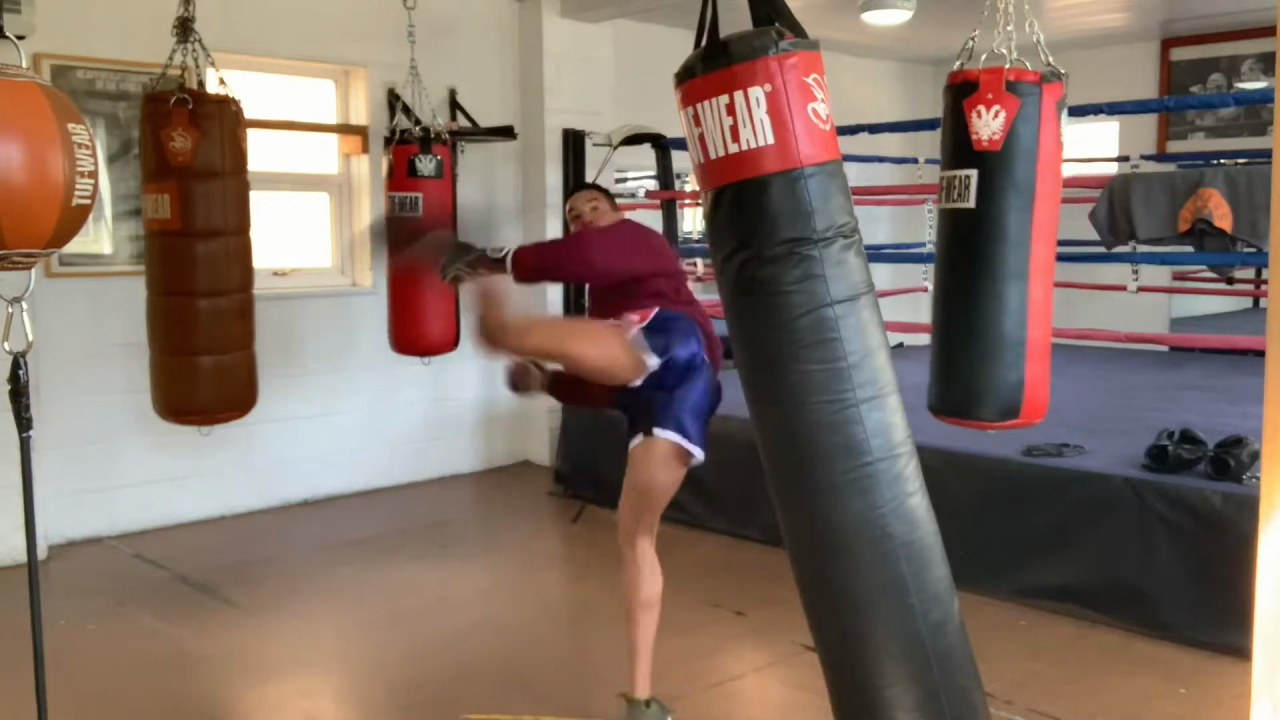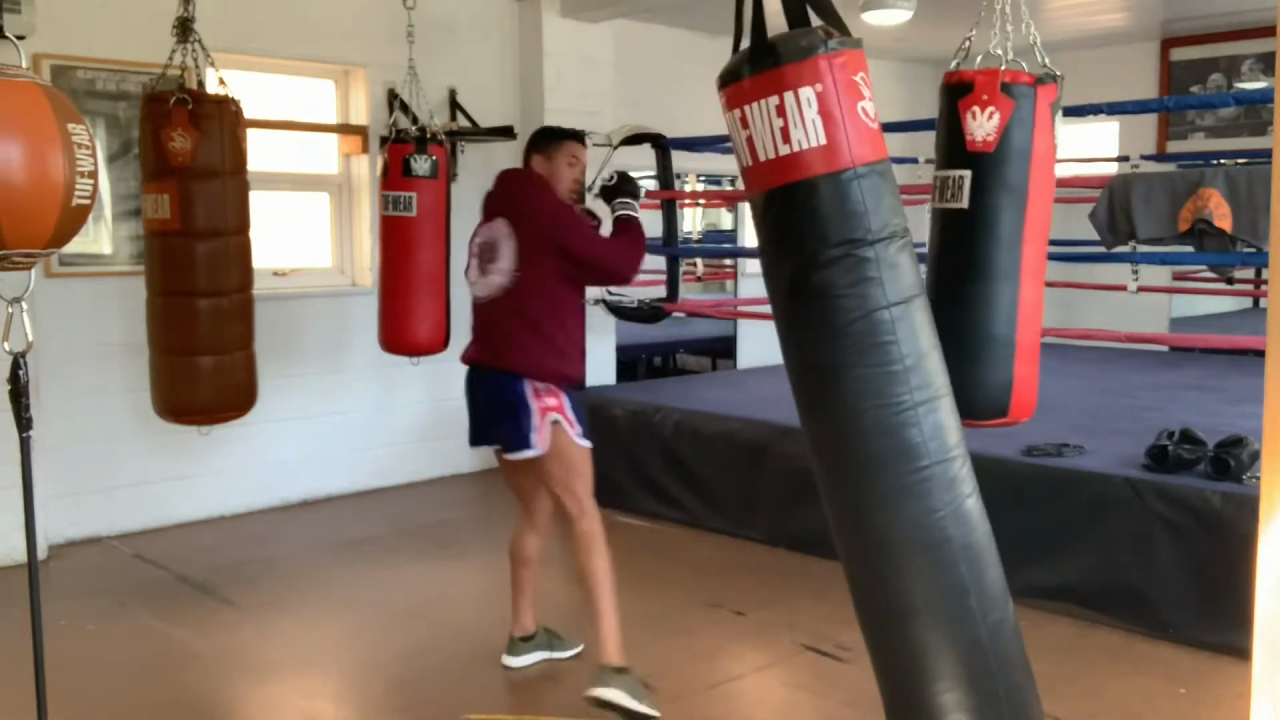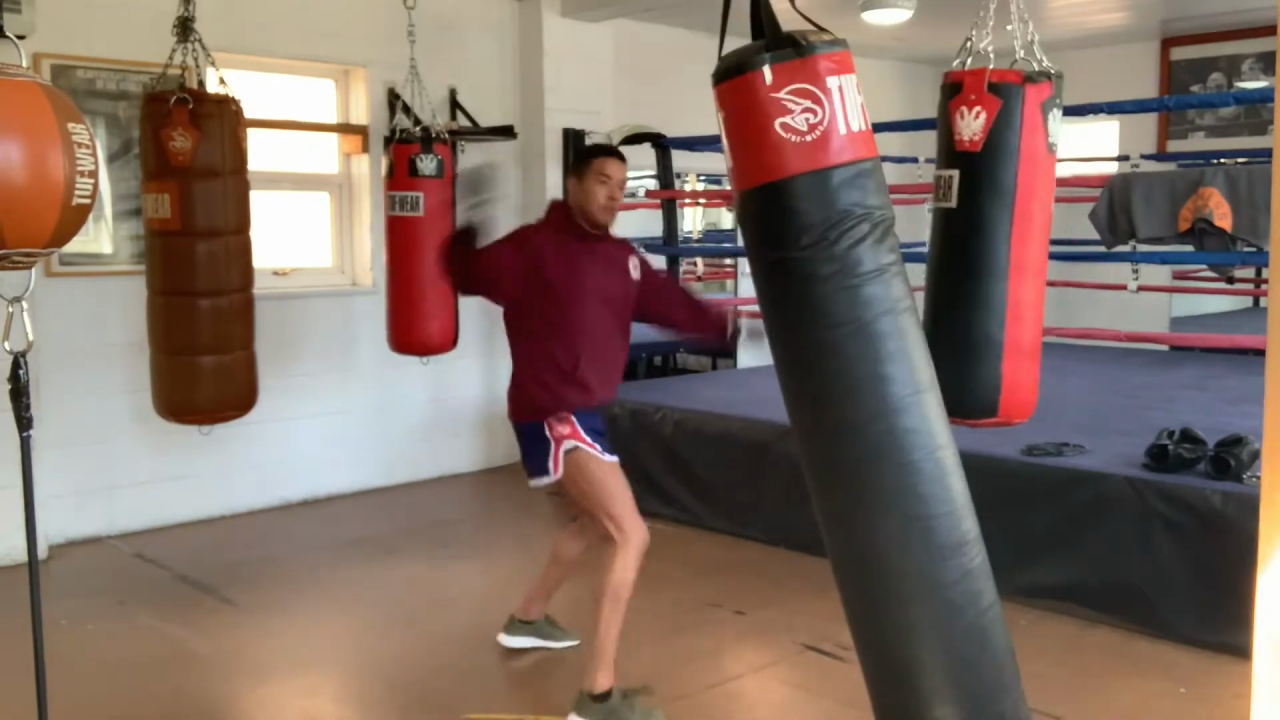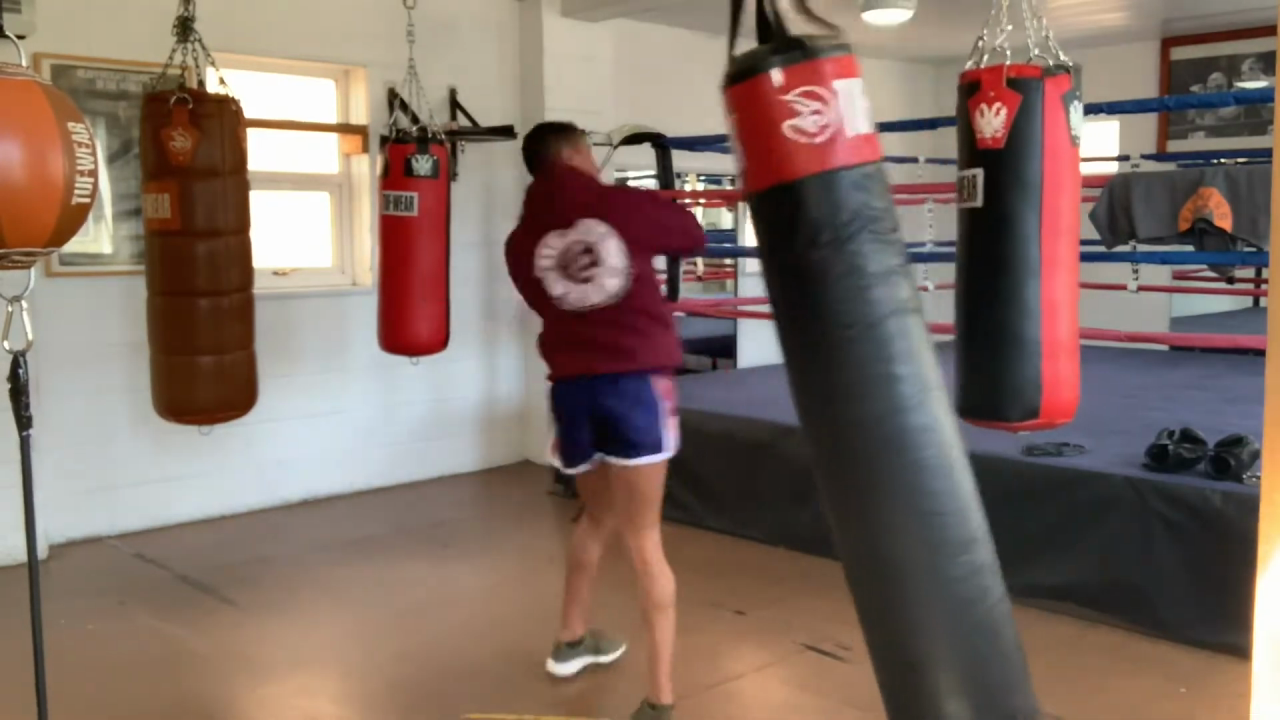
dt=1s
person 1, frame 1
left shoulder: (632, 241)
left elbow: (595, 257)
right elbow: (606, 393)
left wrist: (502, 260)
right wrist: (548, 382)
left hip: (661, 333)
right hip: (689, 393)
left knee: (510, 333)
right knee: (636, 538)
person 1, frame 2
left shoulder: (497, 221)
right shoulder: (553, 216)
right elbow: (619, 265)
right wrist: (626, 206)
left hip: (490, 378)
right hip: (535, 384)
left knee: (535, 513)
right knee: (584, 518)
left ankle: (523, 634)
right ankle: (614, 667)
person 1, frame 3
left shoulder: (623, 259)
right shoulder: (532, 248)
left elbow: (674, 307)
right elbow: (470, 275)
left wrist: (729, 325)
right wrist: (465, 243)
left hip: (580, 415)
right hip: (551, 417)
left knee: (592, 521)
right knee: (630, 537)
left ankle: (526, 619)
person 1, frame 4
left shoulder: (524, 242)
right shoulder: (630, 206)
right elbow: (691, 234)
left hip: (576, 394)
right hip: (642, 386)
left knee: (599, 516)
right knee: (643, 541)
left ankle: (571, 640)
